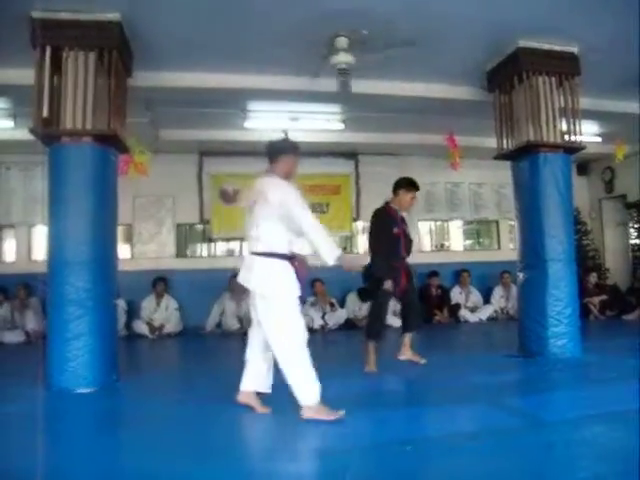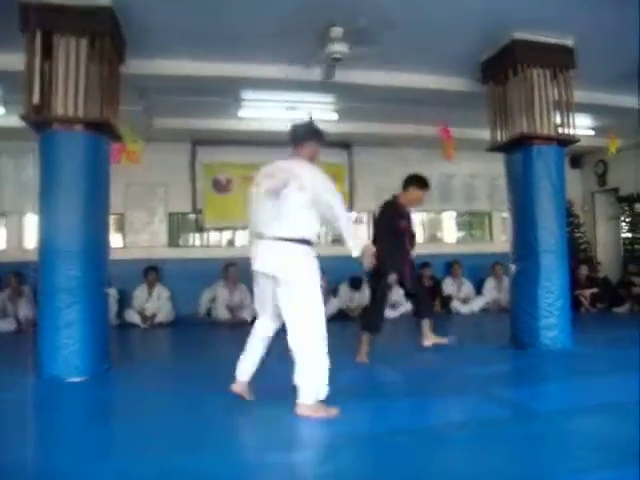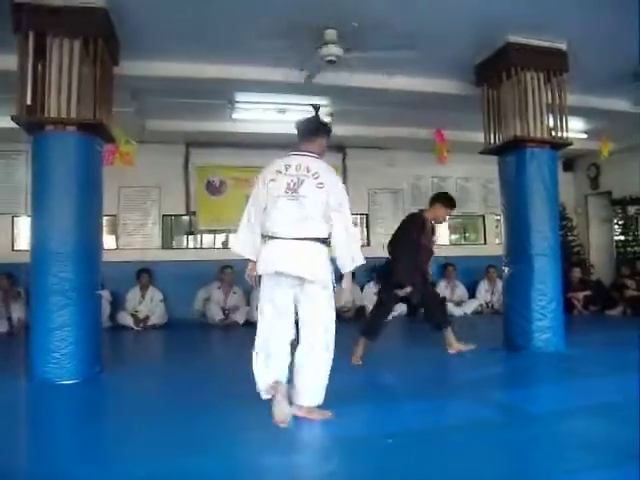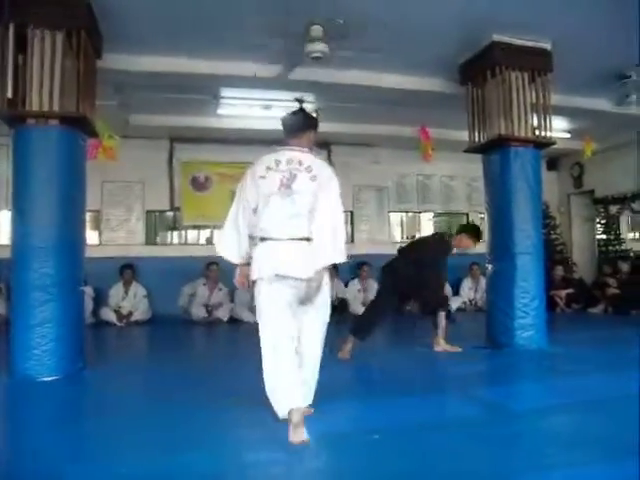
dt=0.2s
person 1, frame 1
left shoulder: (256, 189)
right shoulder: (282, 189)
right elbow: (307, 225)
left wrist: (291, 257)
right wrist: (338, 256)
left hip: (257, 267)
right hip: (273, 270)
left knee: (262, 332)
right knee: (290, 335)
left ankle: (248, 390)
right ankle: (310, 403)
person 1, frame 2
left shoulder: (265, 173)
right shoulder: (314, 176)
right elbow: (339, 214)
right wrist: (361, 249)
left hip: (266, 253)
right hip: (296, 256)
left knee: (266, 320)
right knee: (309, 328)
left ankle: (243, 379)
right ankle: (309, 400)
person 1, frame 3
left shoulder: (271, 171)
right shoulder: (328, 175)
left elbow: (254, 217)
right elbow: (341, 225)
left wrist: (253, 259)
right wrist: (348, 271)
left hip: (275, 254)
right hip: (312, 256)
left knee: (274, 329)
right knee: (317, 333)
left ankle: (278, 392)
right ankle: (307, 402)
person 1, frame 4
left shoulder: (260, 167)
right shoulder: (321, 170)
left elbow: (241, 216)
right elbow: (328, 222)
left wrist: (241, 262)
right wrist: (321, 267)
left hip: (269, 256)
right hip: (307, 257)
left knee: (276, 340)
right knee: (309, 337)
left ankle: (294, 413)
right ankle: (300, 405)
person 2, frame 1
left shoulder: (400, 217)
right shoulder: (381, 215)
right elbow: (378, 248)
left wrist: (402, 269)
right wrist: (385, 276)
left hip: (401, 271)
right hip: (384, 273)
left knee: (412, 306)
right knee: (379, 312)
left ankle: (406, 350)
right ankle: (371, 358)
person 2, frame 2
left shoulder: (404, 211)
right shoulder: (389, 209)
right elbow: (383, 241)
left wrist: (401, 265)
right wrist: (390, 268)
left hip: (403, 263)
right hip: (387, 265)
right knee: (378, 304)
left ankle: (427, 336)
right ankle: (363, 349)
person 2, frame 3
left shoulder: (429, 227)
right shoulder: (414, 223)
right elbow: (398, 250)
left wrist: (424, 273)
right wrist: (404, 282)
left hip: (416, 275)
right hip: (398, 275)
left knee: (436, 304)
right knee: (382, 309)
left ankle: (452, 343)
right ankle: (357, 352)
person 2, frame 4
left shoulder: (444, 242)
right shoulder: (441, 246)
left elbow: (436, 278)
right elbow: (433, 278)
right wrist: (440, 310)
left hip: (413, 275)
right hip: (397, 275)
left knee: (441, 302)
right knee: (380, 307)
left ankle: (440, 342)
right ankle: (347, 346)
